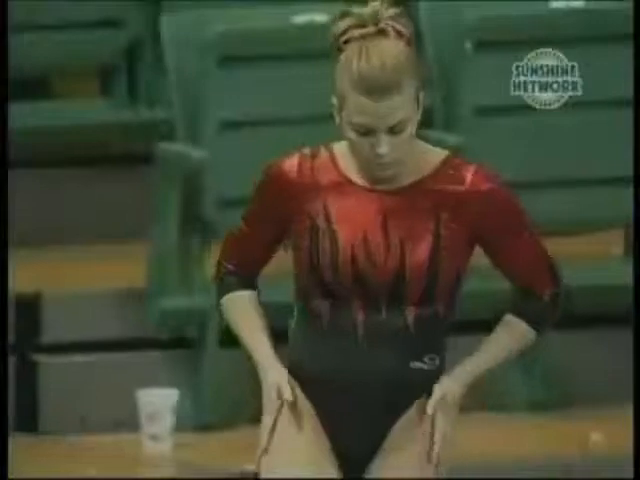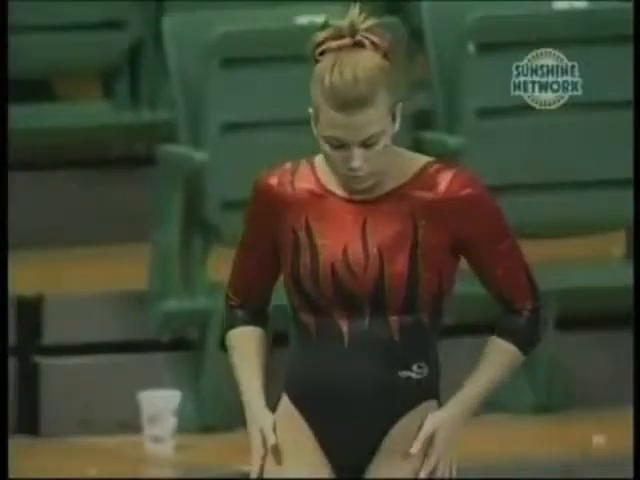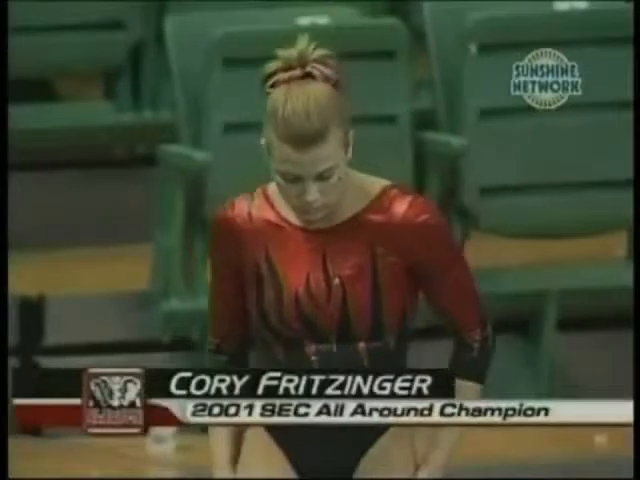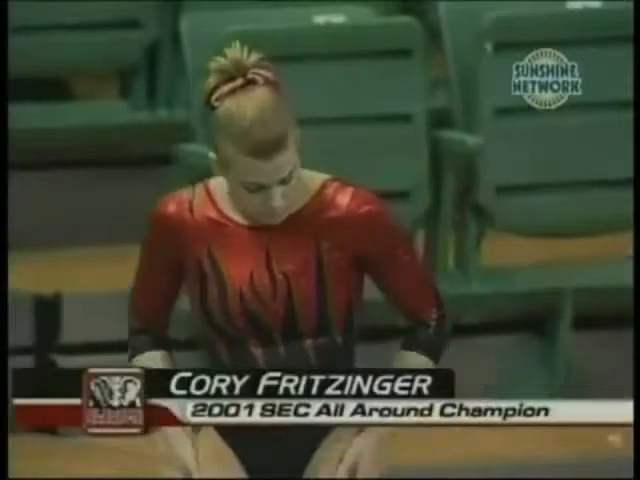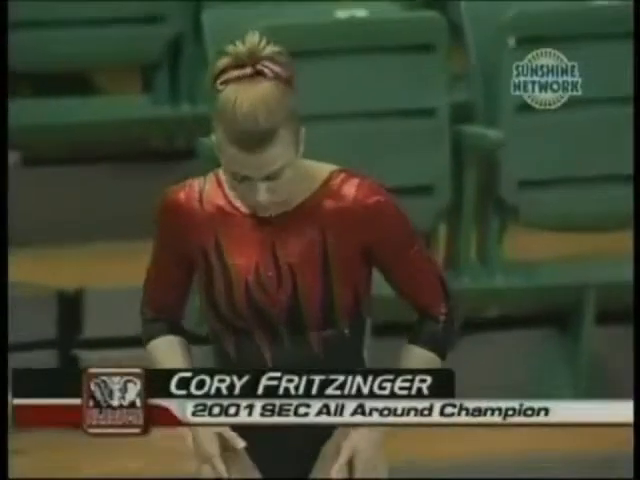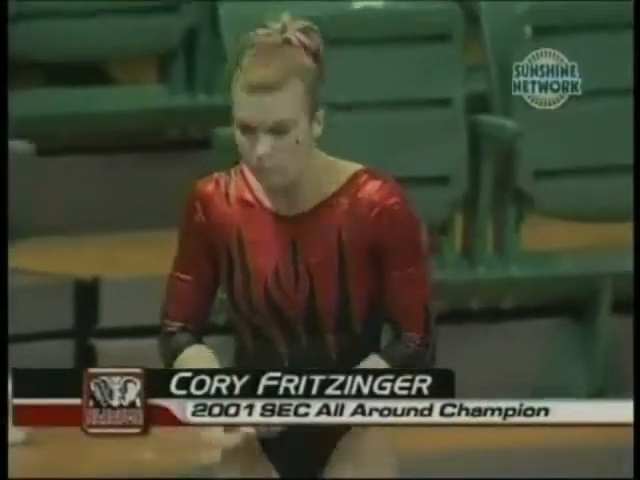
dt=0.4s
person 1, frame 1
left shoulder: (468, 191)
right shoulder: (295, 180)
left elbow: (543, 294)
right elbow: (232, 273)
left wrist: (463, 374)
right wrist: (268, 364)
left hip: (408, 414)
right hip: (308, 407)
person 1, frame 2
left shoulder: (451, 197)
right shoulder: (281, 195)
left elbow: (524, 312)
right elbow: (243, 307)
left wrist: (456, 411)
right wrist: (255, 406)
left hip: (404, 425)
right hip: (305, 419)
person 1, frame 3
left shoulder: (408, 223)
right shoulder: (240, 226)
left elbow: (473, 341)
right elbow: (229, 355)
left hip: (379, 442)
right hip: (276, 441)
person 1, frame 4
left shoulder: (353, 215)
right shoulder: (180, 222)
left elbow: (429, 323)
right elbow: (145, 334)
left wrist: (374, 430)
right wrist: (176, 434)
left hip: (328, 441)
person 1, frame 5
left shoulder: (360, 206)
right shoulder: (189, 210)
left elbow: (437, 318)
right elbow: (159, 319)
left wrist: (378, 421)
left hip: (336, 434)
right hip: (238, 439)
person 1, frame 6
left shoulder: (377, 205)
right shoulder: (213, 204)
left elbow: (415, 346)
right elbow: (177, 331)
left hip: (347, 433)
right hip: (253, 438)
